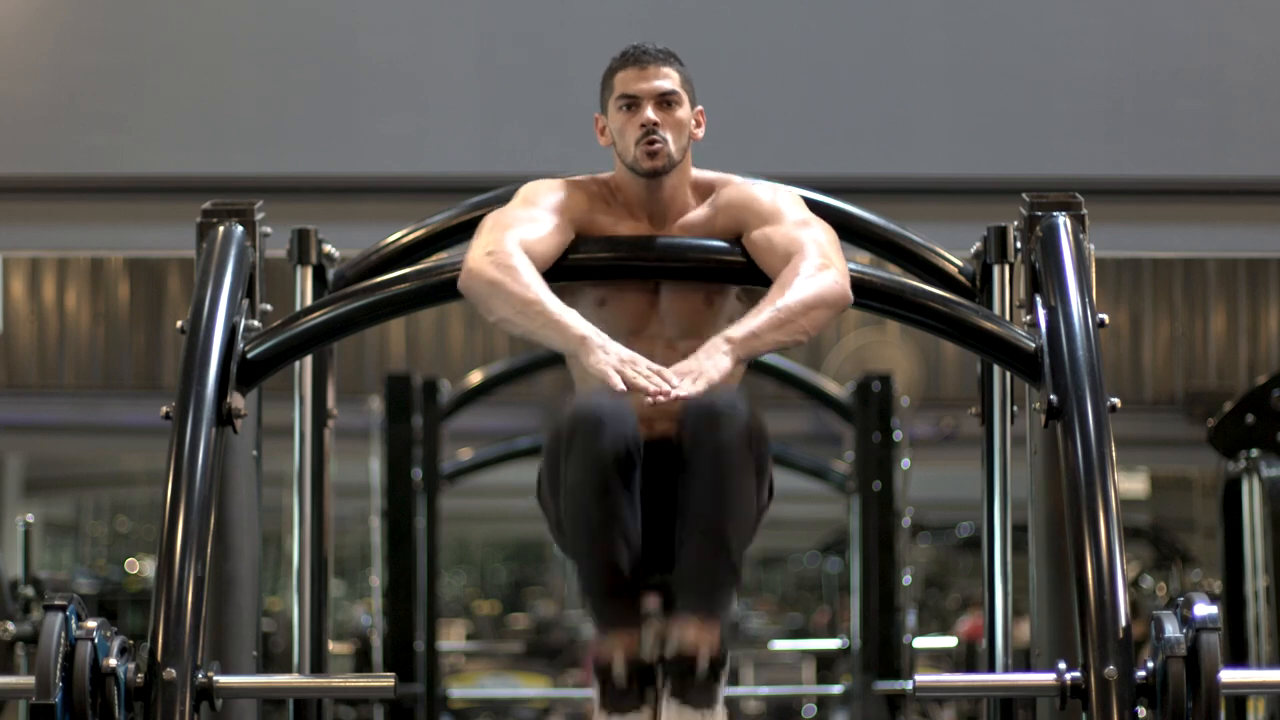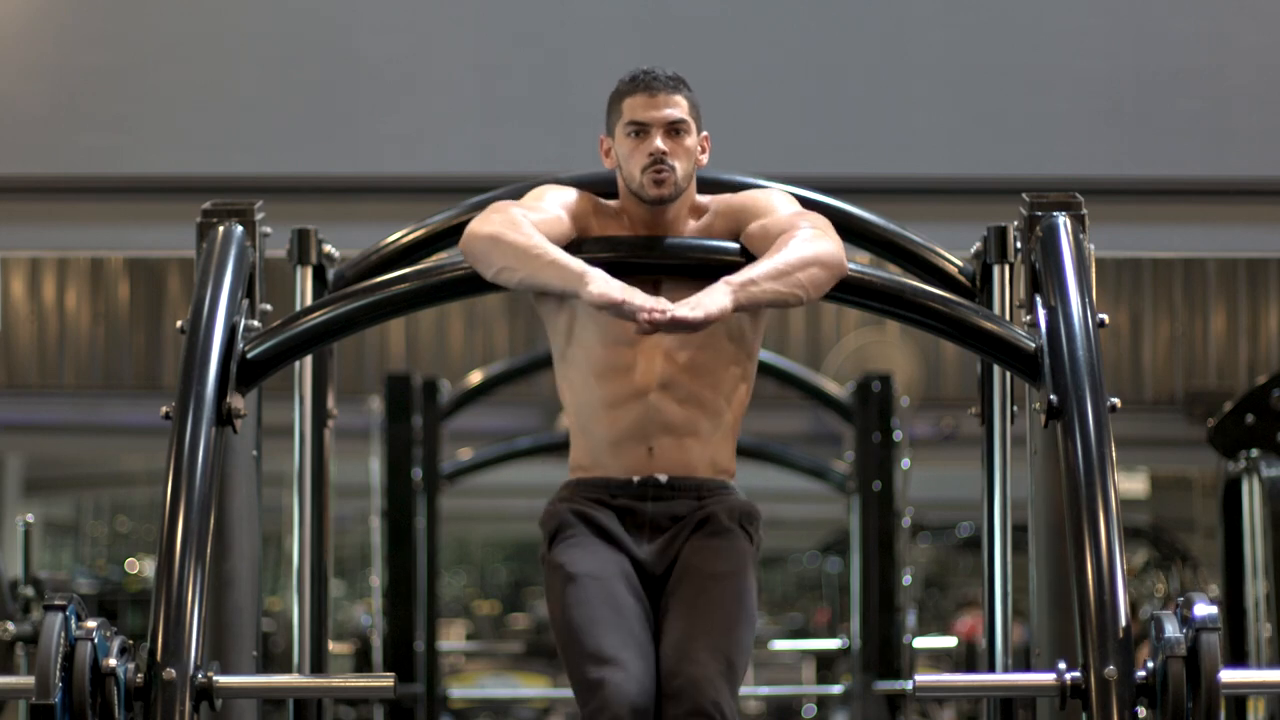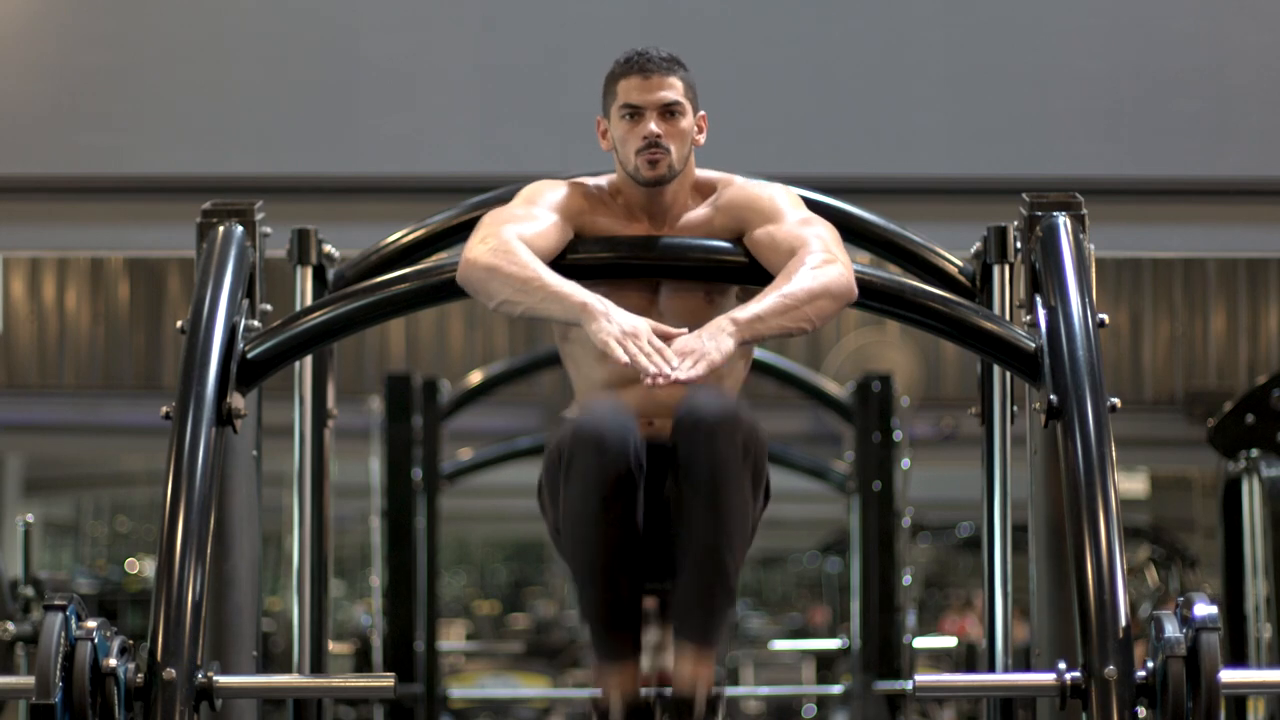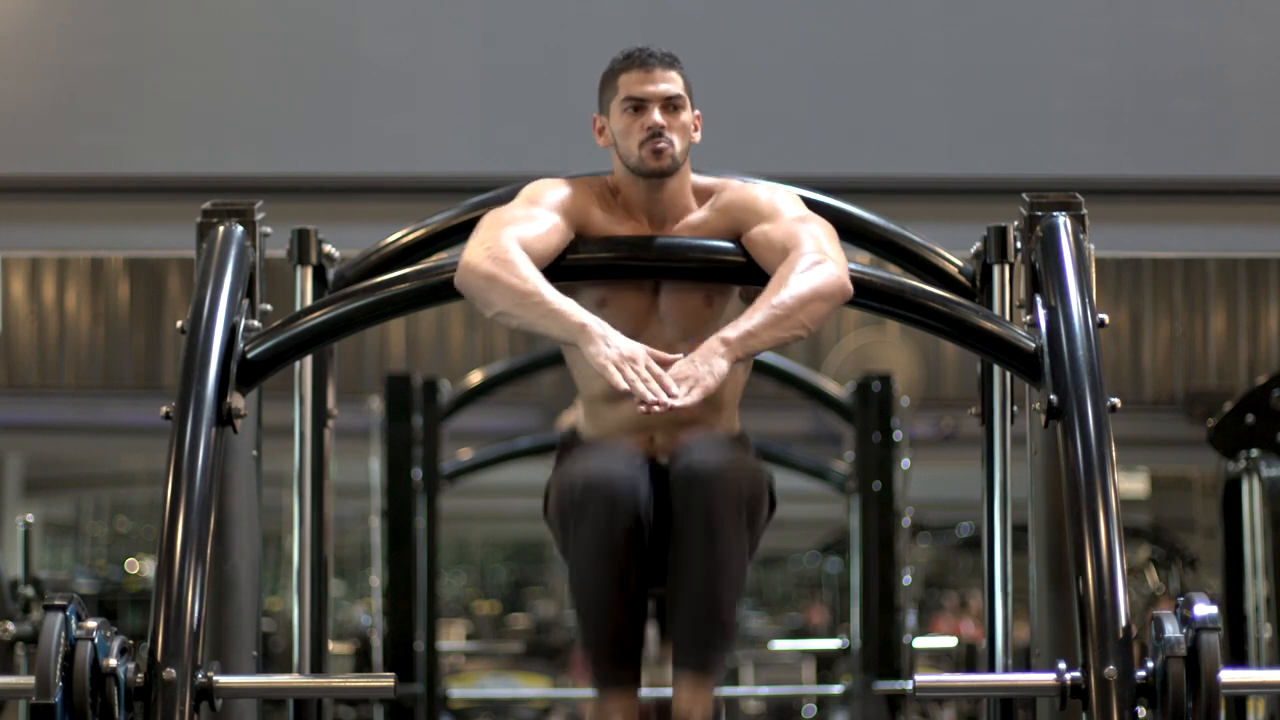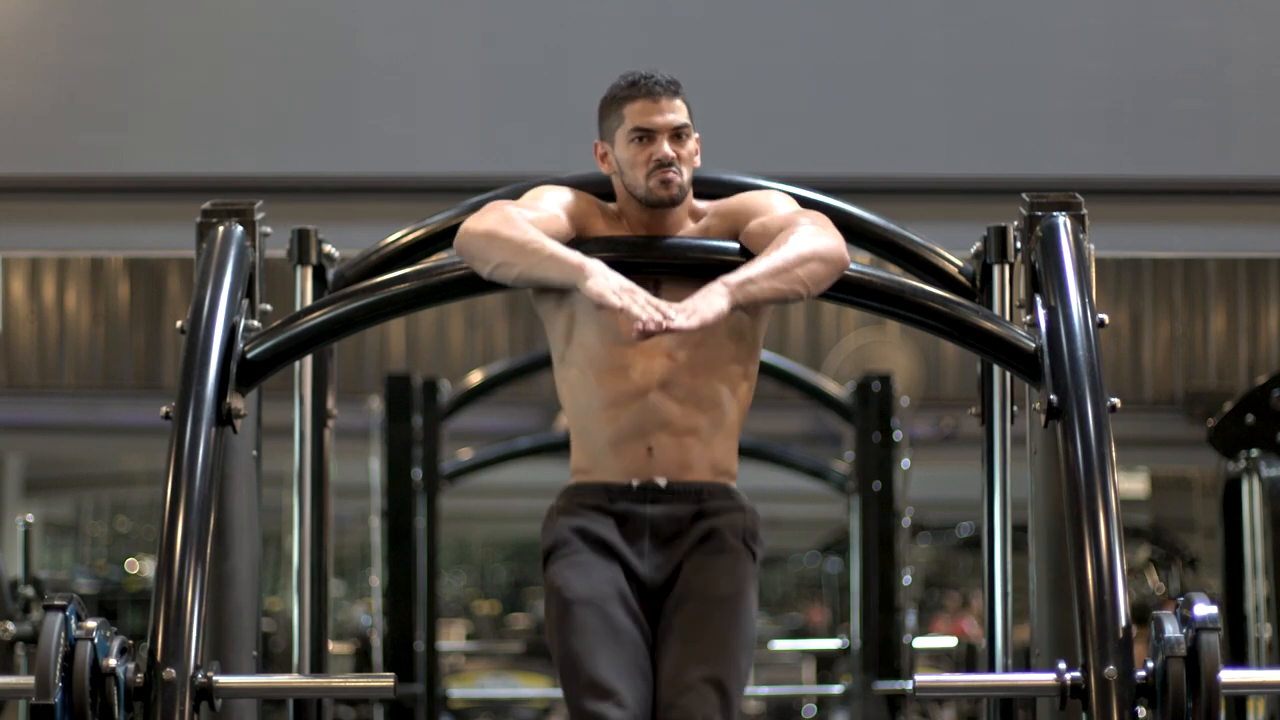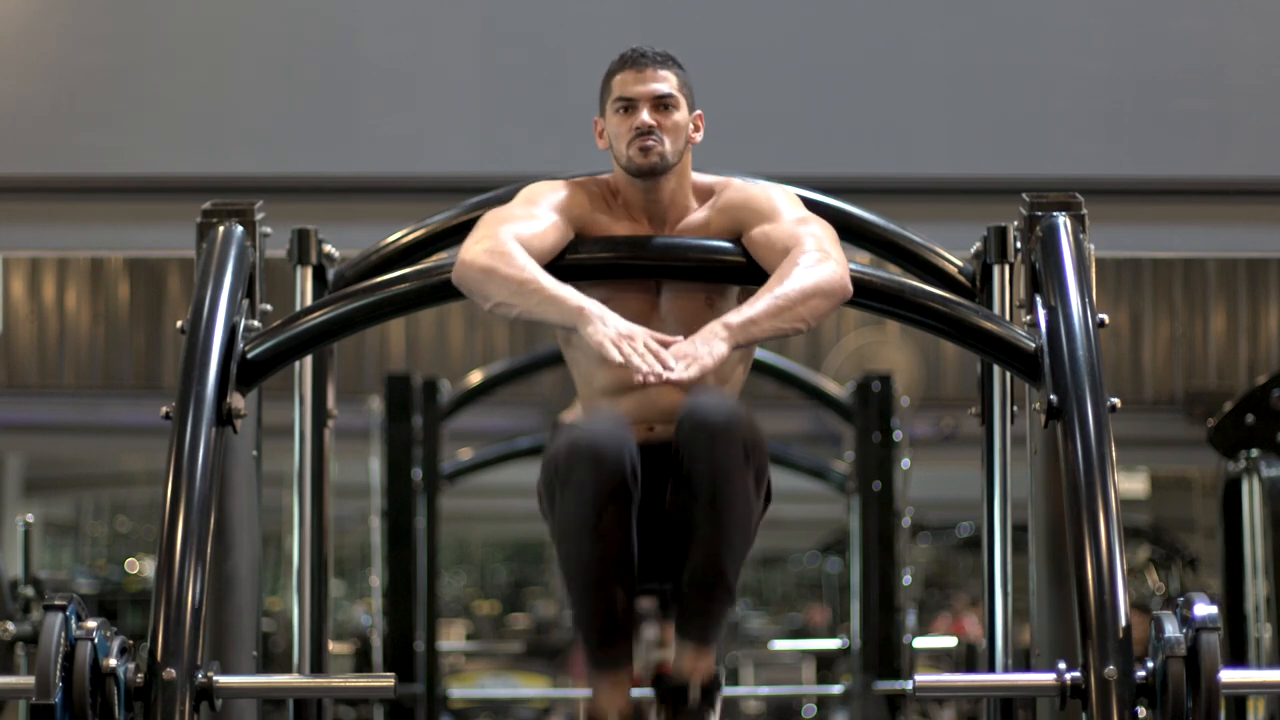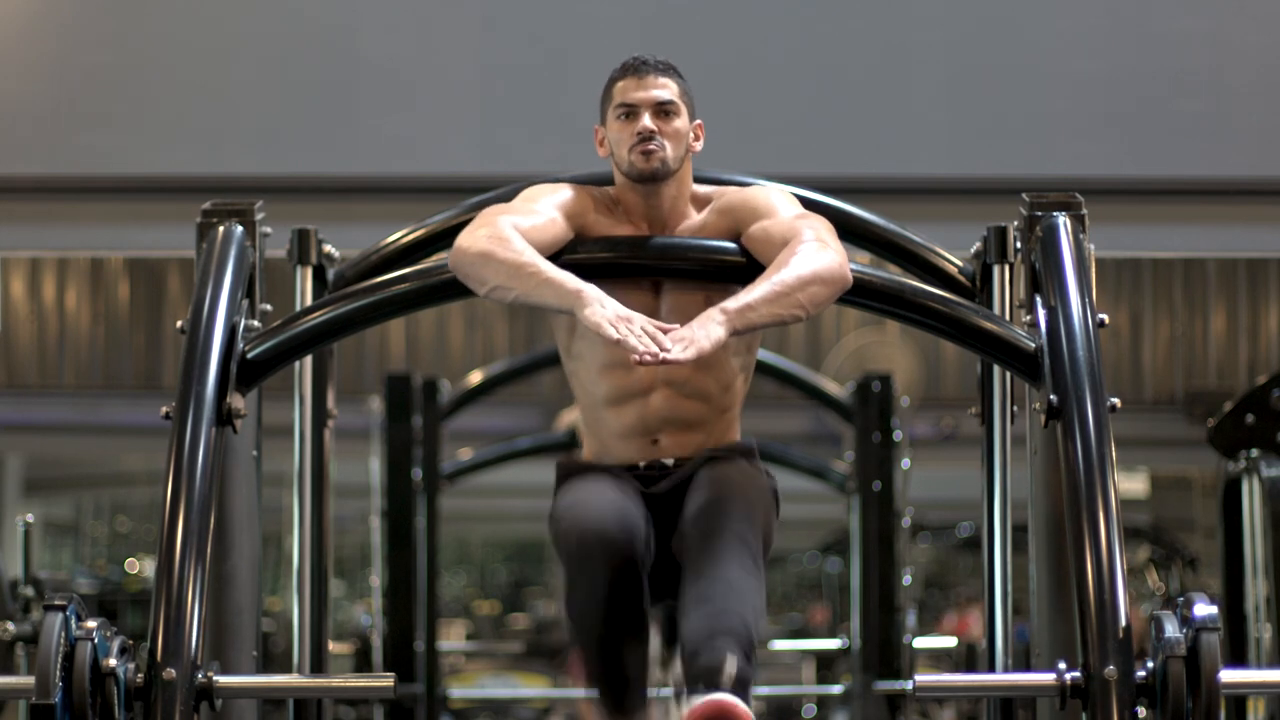
dt=0.7s
person 1, frame 1
left shoulder: (745, 205)
right shoulder: (566, 204)
left elbow: (827, 281)
right elbow: (482, 270)
left wrist: (725, 348)
right wrist: (589, 341)
left hip: (711, 474)
right hip: (598, 483)
left knee: (723, 415)
right knee: (595, 418)
left ankle: (696, 655)
right ankle: (621, 656)
person 1, frame 2
left shoulder: (746, 216)
right shoulder: (569, 216)
left elbow: (824, 252)
right elbow: (484, 236)
left wrist: (723, 295)
right wrist: (594, 283)
left hip: (708, 520)
right hip: (593, 519)
person 1, frame 3
left shoulder: (744, 203)
right shoulder: (566, 203)
left elbow: (833, 276)
right elbow: (480, 263)
left wrist: (729, 329)
right wrist: (594, 311)
left hip: (709, 489)
right hip: (605, 490)
left knee: (715, 421)
right knee: (598, 440)
person 1, frame 4
left shoulder: (746, 204)
right shoulder: (566, 203)
left elbow: (827, 275)
right elbow: (480, 267)
left wrist: (722, 349)
right wrist: (591, 333)
left hip: (712, 499)
right hip: (603, 499)
left knee: (712, 470)
right knee: (604, 486)
person 1, frame 5
left shoulder: (742, 220)
right shoulder: (569, 218)
left elbow: (825, 248)
right elbow: (478, 236)
left wrist: (721, 294)
right wrist: (592, 274)
left hip: (710, 524)
right hip: (590, 522)
person 1, frame 6
left shoulder: (745, 205)
right shoulder: (568, 202)
left elbow: (828, 274)
right elbow: (475, 264)
left wrist: (720, 332)
right wrist: (590, 316)
left hip: (711, 473)
right hip: (600, 479)
left knee: (715, 422)
right knee: (590, 443)
person 1, frame 7
left shoulder: (743, 209)
right shoulder: (570, 208)
left elbow: (828, 264)
right elbow: (473, 250)
left wrist: (719, 319)
right wrist: (588, 300)
left hip: (713, 493)
right hip: (609, 490)
left knee: (731, 496)
right knee: (595, 528)
